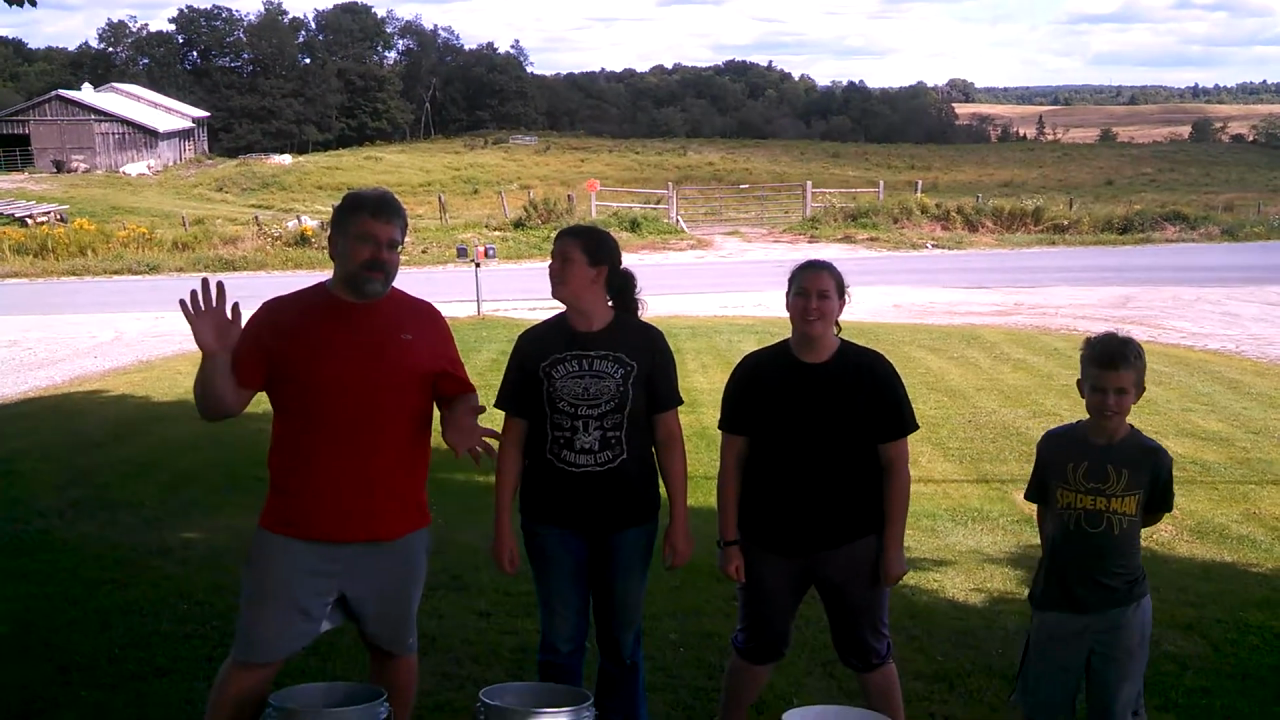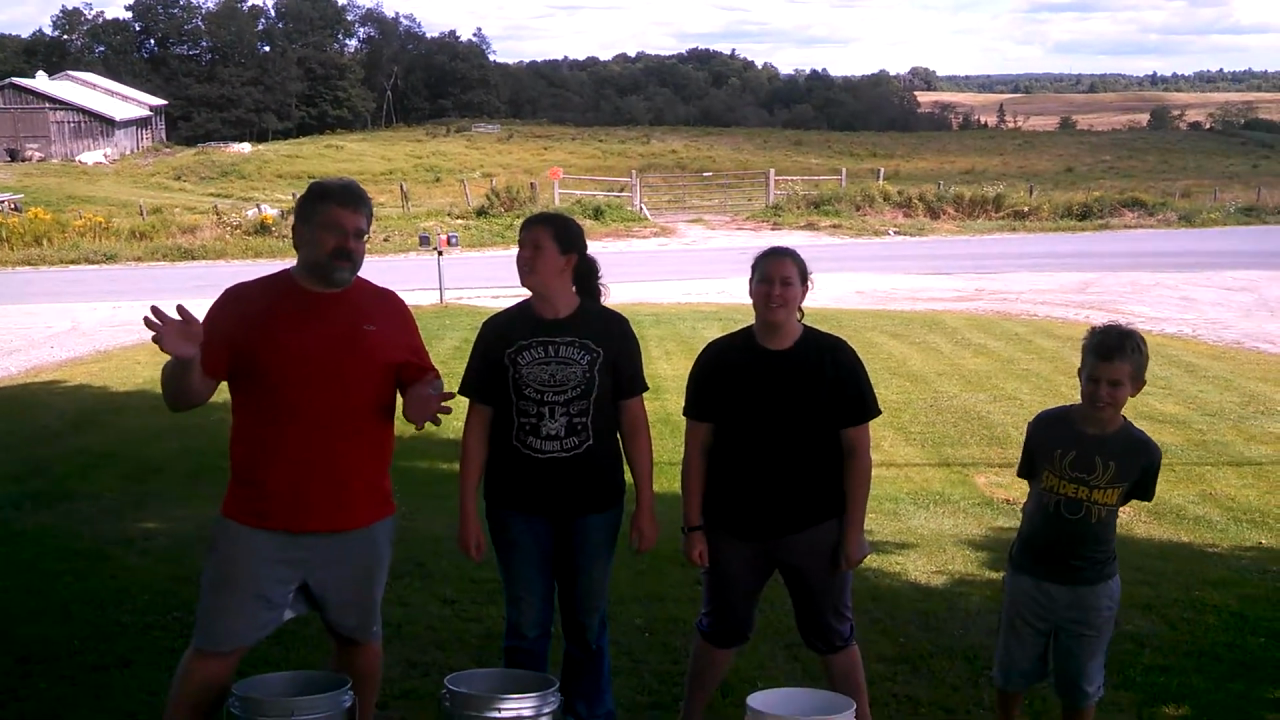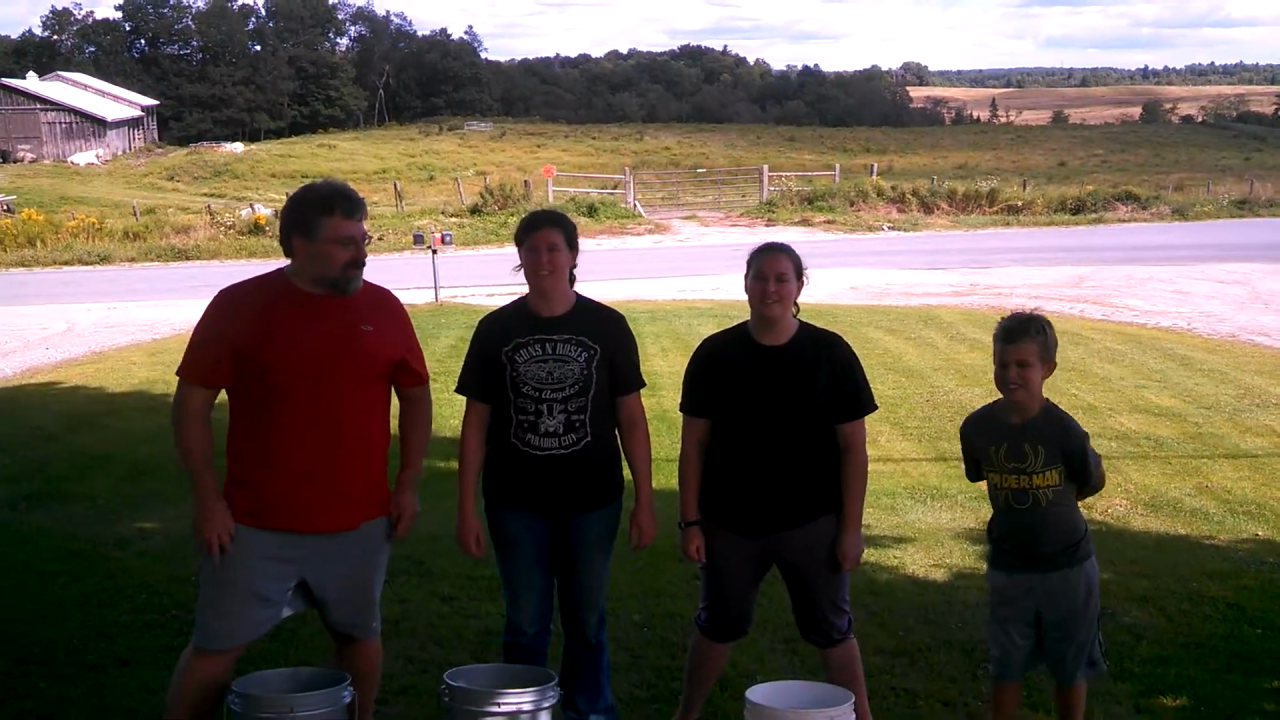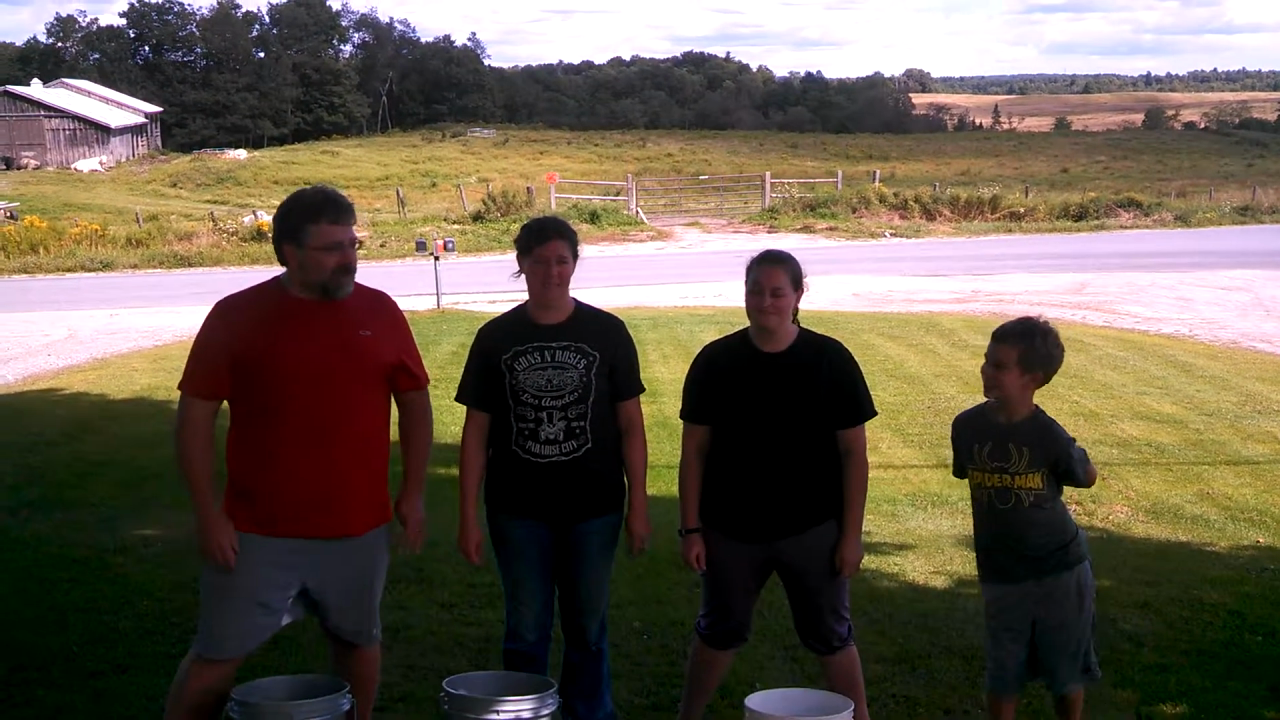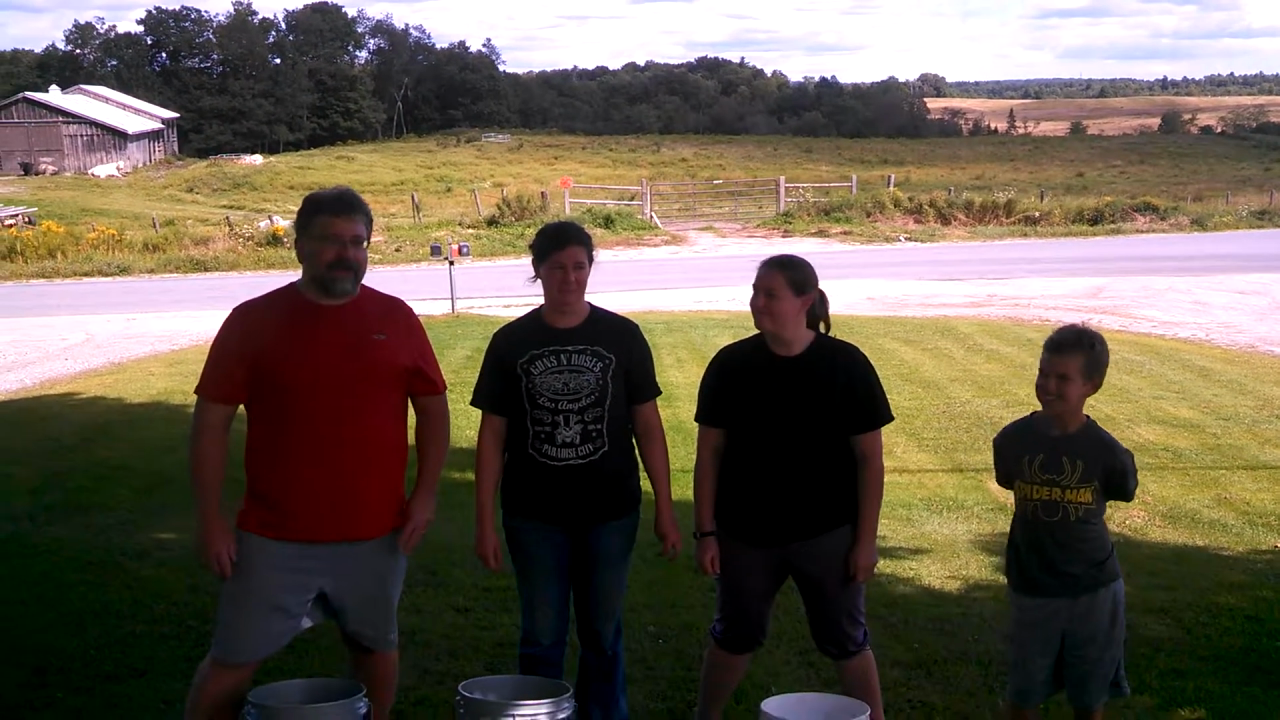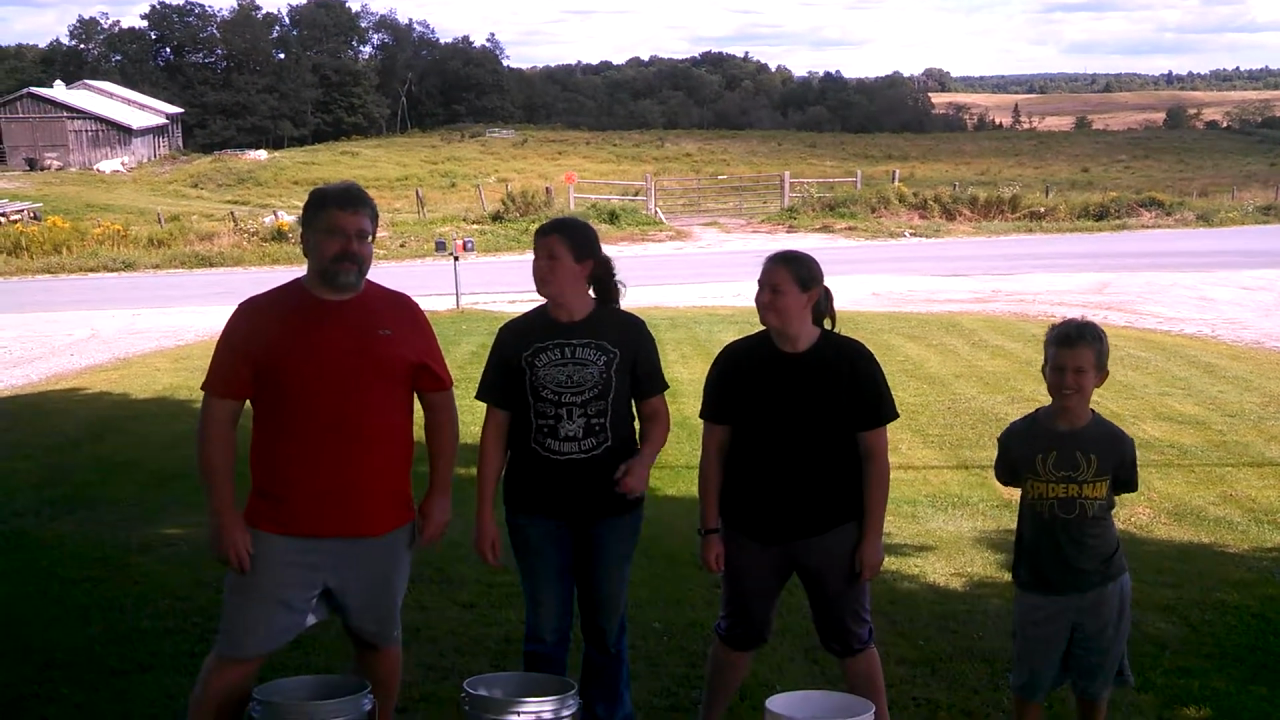
dt=0.5s
person 1, frame 1
left shoulder: (423, 320)
right shoulder: (281, 316)
left elbow: (459, 398)
right elbow: (219, 406)
left wrist: (461, 421)
right wrist: (217, 355)
left hip: (396, 533)
right hip: (296, 534)
left knee: (394, 648)
right knee: (255, 657)
person 1, frame 2
left shoulder: (387, 308)
right shoulder: (243, 303)
left elbow: (426, 380)
right elbow: (183, 398)
left wrist: (422, 398)
right wrist: (186, 361)
left hip: (359, 521)
right hip: (258, 523)
left knee: (359, 636)
right knee: (216, 647)
person 1, frame 3
left shoulder: (382, 307)
right shoulder: (237, 305)
left elbow: (415, 395)
right elbow: (192, 401)
left wrist: (407, 484)
right wrist: (207, 497)
left hip: (358, 520)
right hip: (257, 522)
left knee: (358, 632)
right knee: (215, 645)
person 1, frame 4
left shoulder: (379, 311)
right shoulder: (235, 316)
left elbow: (414, 400)
right elbow: (195, 416)
left wrist: (413, 489)
right wrist: (210, 514)
left hip: (358, 526)
right hip: (257, 531)
left knee: (358, 639)
right knee: (216, 654)
person 1, frame 5
left shoulder: (396, 318)
right shoulder: (252, 320)
left elbow: (432, 406)
right elbow: (211, 421)
left wrist: (425, 493)
right wrist: (211, 519)
left hip: (374, 532)
right hip: (275, 537)
left knee: (375, 644)
right knee: (233, 659)
person 1, frame 6
left shoulder: (401, 313)
right shoulder: (258, 316)
left elbow: (439, 402)
right elbow: (218, 416)
left wrist: (440, 493)
right wrist: (225, 514)
left hip: (380, 527)
right hip: (280, 531)
left knee: (379, 639)
right knee: (238, 654)
person 2, frame 1
left shoulder: (645, 343)
right shoulder: (534, 344)
left elbow: (667, 434)
right elbow: (514, 436)
left wrist: (679, 520)
right wrist: (502, 522)
left hip: (628, 518)
right hip: (552, 519)
left knee: (621, 639)
right knee: (560, 640)
person 2, frame 2
left shoulder: (610, 329)
right shoulder: (499, 331)
left elbow: (633, 420)
right elbow: (478, 423)
left wrist: (646, 504)
right wrist: (467, 509)
left hip: (593, 504)
right hip: (518, 505)
left knee: (587, 624)
right knee: (526, 626)
person 2, frame 3
left shoulder: (607, 326)
right shoulder: (495, 329)
left elbow: (630, 415)
right elbow: (476, 421)
left wrist: (644, 499)
right wrist: (466, 506)
left hip: (592, 499)
right hip: (516, 502)
left knee: (586, 619)
right knee: (525, 622)
person 2, frame 4
left shoulder: (607, 332)
right shoulder: (495, 337)
left elbow: (630, 422)
right elbow: (476, 430)
left wrist: (638, 504)
right wrist: (468, 515)
left hip: (593, 508)
right hip: (518, 511)
left knee: (587, 628)
right knee: (526, 630)
person 2, frame 5
left shoulder: (622, 336)
right shoulder: (510, 342)
left elbow: (647, 423)
right elbow: (492, 433)
left wrist: (665, 508)
right wrist: (484, 520)
left hip: (609, 512)
right hip: (533, 514)
left knee: (602, 632)
right knee: (541, 634)
person 2, frame 6
left shoulder: (627, 332)
right shoulder: (516, 336)
left elbow: (655, 412)
right elbow: (496, 427)
left wrist: (643, 459)
right wrist: (485, 512)
left hip: (610, 508)
right hip: (536, 509)
left knee: (606, 628)
right knee: (545, 630)
person 3, frame 1
left shoulder: (872, 371)
right shoulder: (755, 371)
left elbow: (895, 465)
right elbow: (733, 461)
left wrist: (893, 547)
right wrist: (730, 540)
left hip: (853, 543)
right hip: (770, 543)
left knee: (869, 653)
right knee: (756, 647)
person 3, frame 2
left shoulder: (835, 358)
right shoulder: (719, 358)
left elbow: (856, 451)
right elbow: (697, 447)
left wrist: (853, 530)
right wrist: (694, 525)
left hip: (815, 526)
right hip: (733, 526)
left knee: (832, 635)
right knee: (719, 630)
person 3, frame 3
left shoulder: (831, 353)
right shoulder: (715, 354)
left elbow: (852, 446)
right elbow: (694, 443)
left wrist: (851, 526)
right wrist: (691, 520)
left hip: (812, 521)
right hip: (730, 522)
left knee: (831, 629)
right knee: (717, 625)
person 3, frame 4
left shoulder: (831, 359)
right shoulder: (715, 361)
left elbow: (853, 452)
right elbow: (694, 450)
left wrist: (851, 533)
right wrist: (691, 528)
left hip: (813, 528)
right hip: (731, 529)
left knee: (831, 636)
right knee: (718, 631)
person 3, frame 5
left shoulder: (847, 364)
right shoulder: (730, 364)
left elbow: (869, 457)
right elbow: (710, 452)
left wrist: (866, 538)
right wrist: (705, 530)
left hip: (827, 533)
right hip: (745, 533)
left knee: (846, 642)
right knee: (733, 637)
person 3, frame 6
left shoulder: (852, 361)
right shoulder: (735, 361)
left elbow: (874, 454)
right elbow: (715, 449)
left wrist: (872, 535)
right wrist: (710, 528)
left hip: (833, 530)
right hip: (750, 530)
left knee: (851, 638)
right knee: (738, 633)
person 4, frame 1
left shoulder: (1151, 458)
right shoulder: (1054, 445)
left elbow: (1153, 515)
left wrist: (1109, 533)
right wrist: (1055, 555)
left hip: (1123, 606)
right hip: (1057, 599)
person 4, frame 2
left shoulder: (1141, 451)
right shoulder: (1045, 426)
left elbow: (1121, 500)
left wrist: (1084, 517)
right wrist: (1050, 519)
left hip: (1092, 584)
right hip: (1030, 572)
left knee: (1080, 683)
right knee: (1012, 673)
person 4, frame 3
left shoulder: (1063, 430)
right shoulder: (976, 427)
left elbow: (1093, 482)
left wrist: (1053, 500)
right wrist: (1019, 508)
left hip: (1067, 564)
right hip: (1008, 565)
left knee: (1072, 663)
right knee: (1007, 662)
person 4, frame 4
left shoulder: (1050, 436)
right shoulder: (967, 425)
left elbow: (1087, 478)
left wrist: (1042, 487)
right wrist: (1013, 488)
left hip: (1061, 568)
right hip: (1000, 572)
left knee: (1066, 670)
right knee: (1003, 672)
person 4, frame 5
left shoulder: (1106, 451)
right shoulder: (1012, 439)
left elbow: (1122, 494)
left wrist: (1071, 505)
right wrist: (1049, 503)
left hip: (1094, 587)
right hip: (1032, 587)
left knee: (1090, 687)
right knee: (1025, 685)
person 4, frame 6
left shoulder: (1115, 442)
right shoulder: (1018, 437)
left wrist: (1073, 499)
right wrist: (1051, 494)
left hip: (1102, 581)
right hip: (1038, 582)
left knee: (1095, 680)
right knee: (1030, 679)
